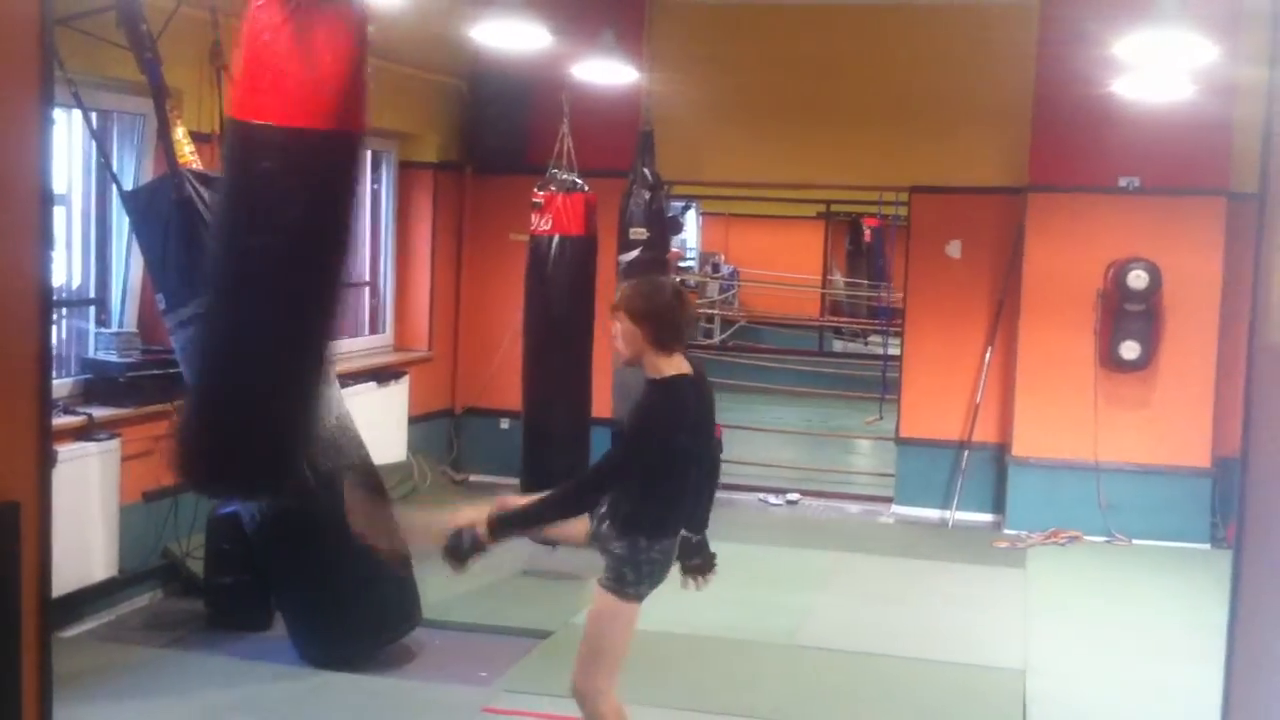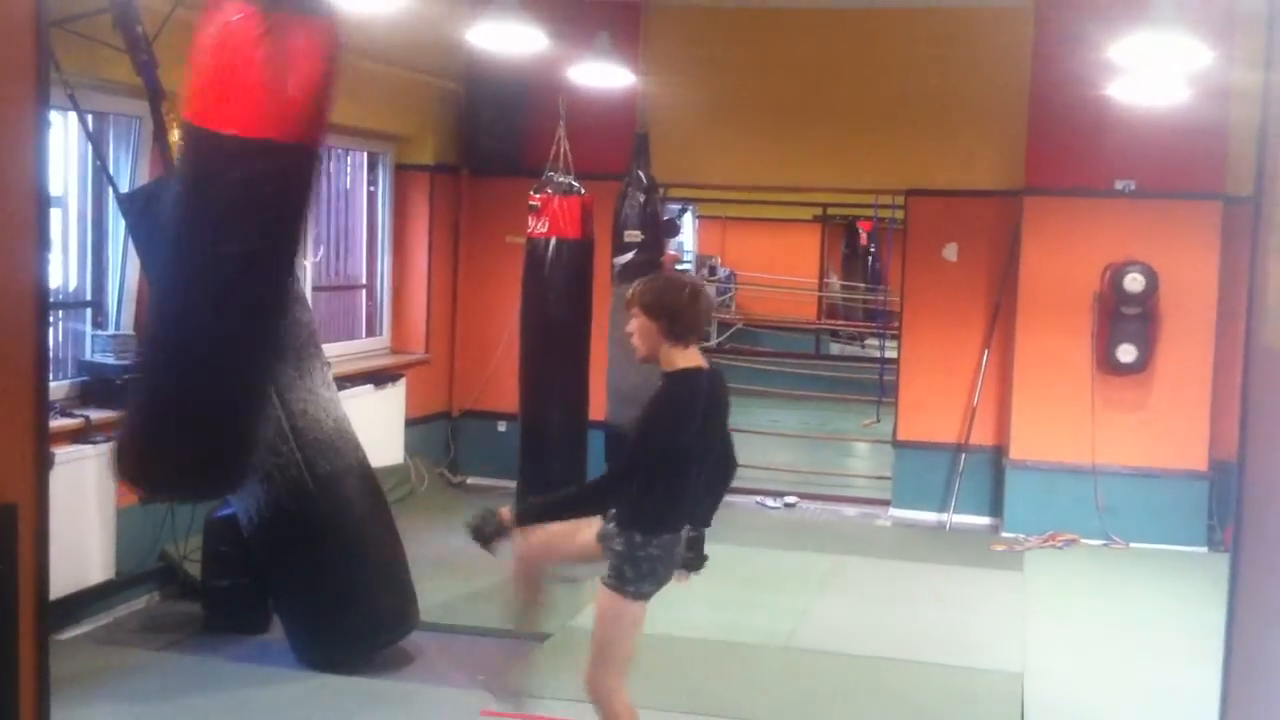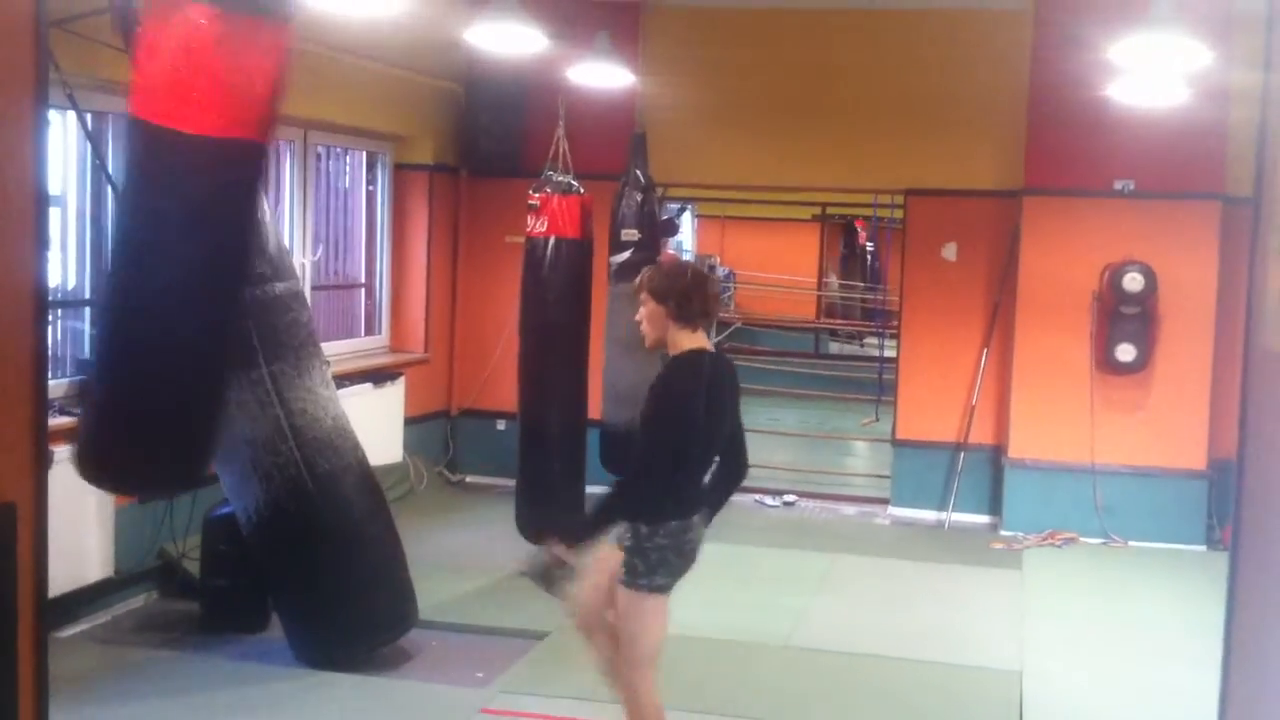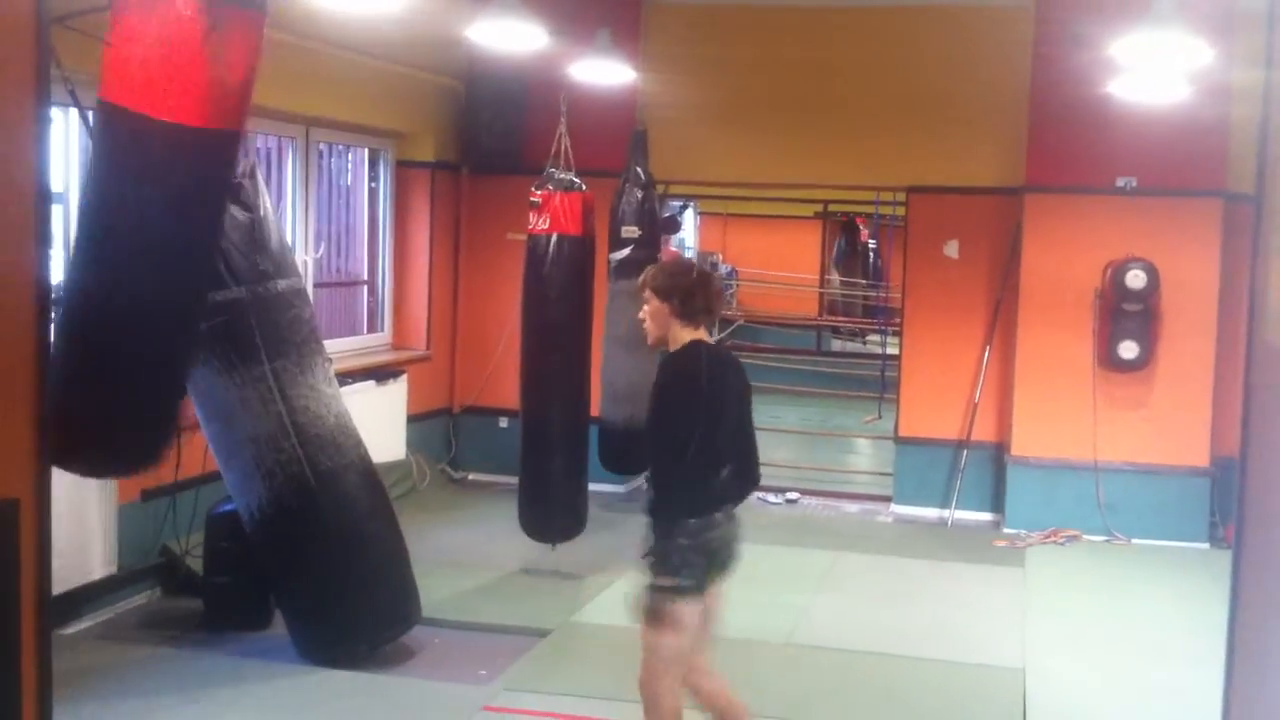
dt=0.1s
person 1, frame 1
left shoulder: (660, 409)
right shoulder: (692, 387)
left elbow: (585, 492)
right elbow: (707, 467)
left wrist: (490, 531)
right wrist: (695, 537)
left hip: (637, 550)
right hip: (624, 517)
right knee: (510, 508)
person 1, frame 2
left shoulder: (678, 400)
right shoulder: (709, 381)
left elbow: (614, 485)
right elbow: (722, 466)
left wrist: (512, 517)
right wrist: (694, 531)
left hip: (643, 545)
right hip: (655, 529)
left knee: (604, 684)
right knee: (530, 545)
person 1, frame 3
left shoulder: (677, 381)
right shoulder: (718, 370)
left elbow: (642, 480)
right elbow: (735, 465)
left wrist: (568, 544)
left hip: (655, 536)
right hip: (673, 524)
left knee: (636, 680)
right knee: (588, 610)
person 1, frame 4
left shoulder: (680, 369)
right shoulder: (729, 367)
left elbow: (670, 473)
right elbow: (748, 469)
left wrist: (659, 570)
left hip: (688, 536)
right hip: (713, 527)
left knee: (659, 680)
right knee: (690, 668)
